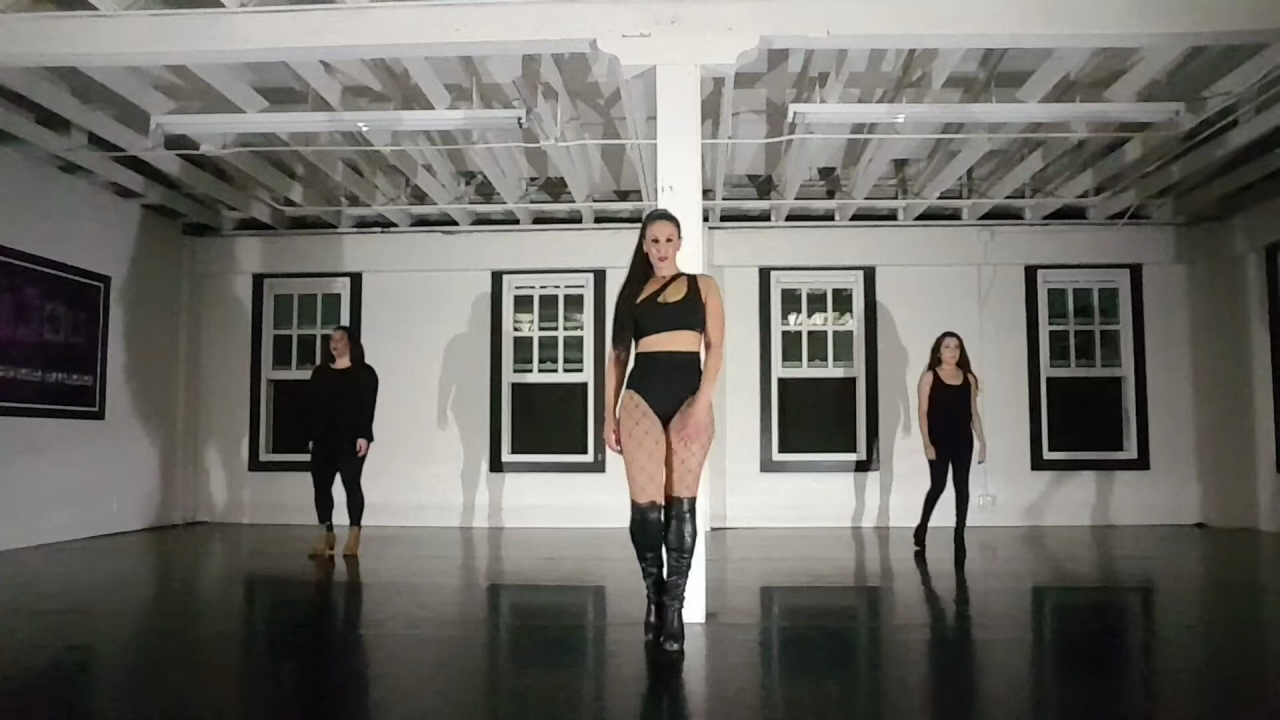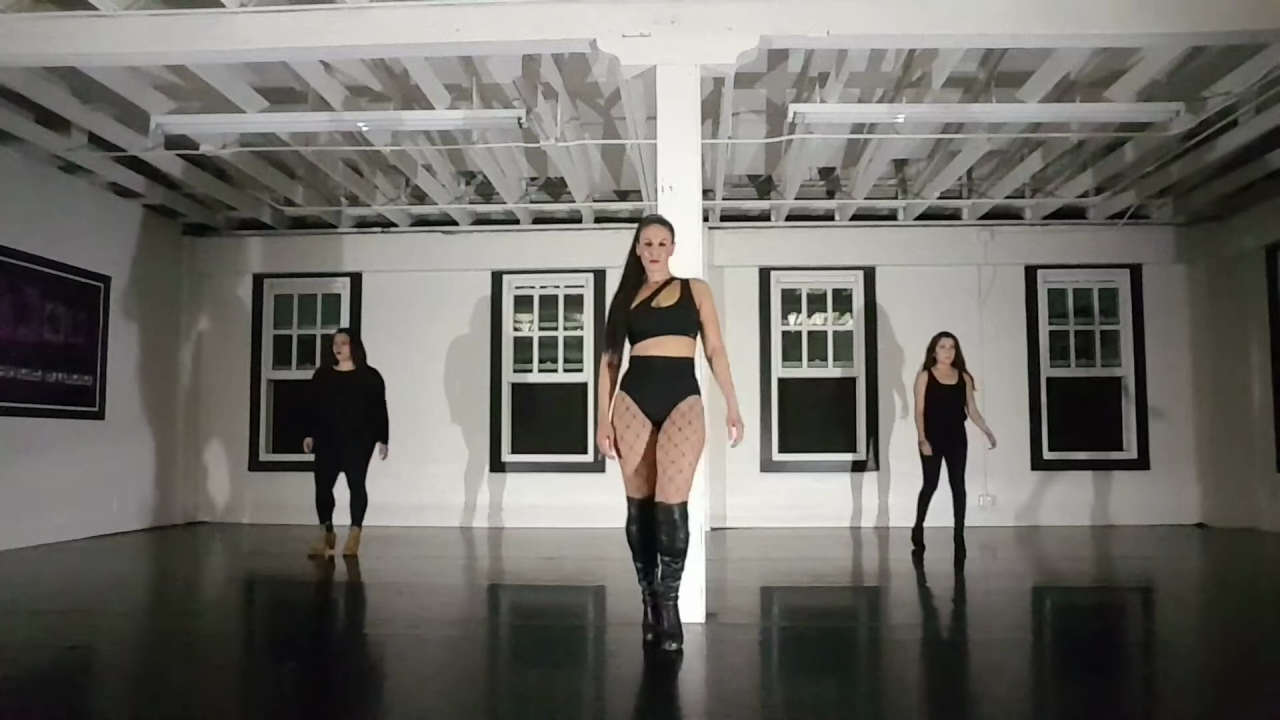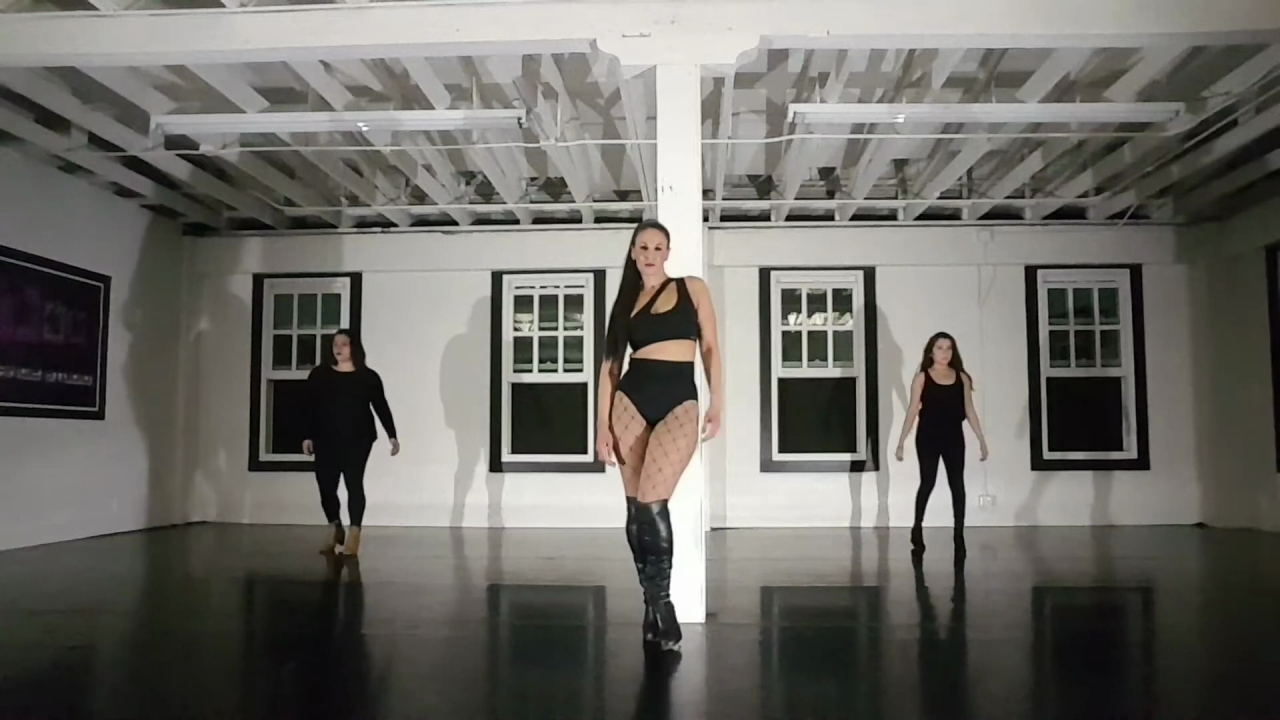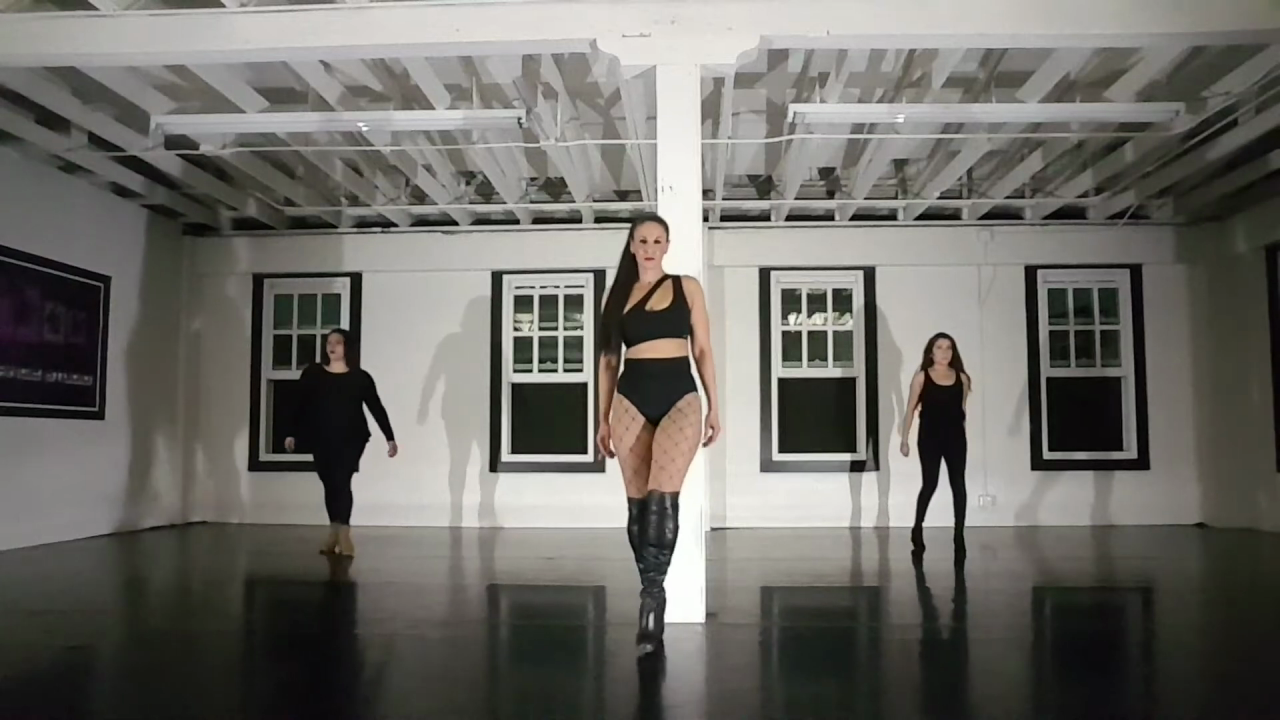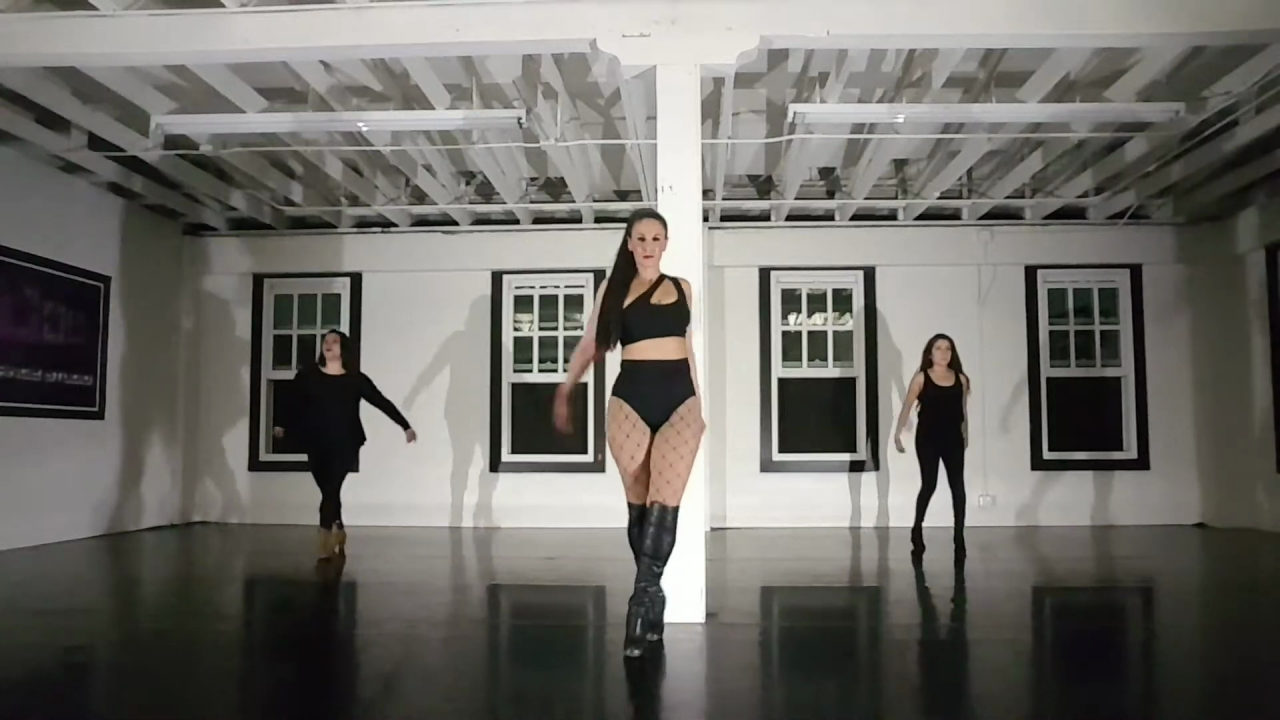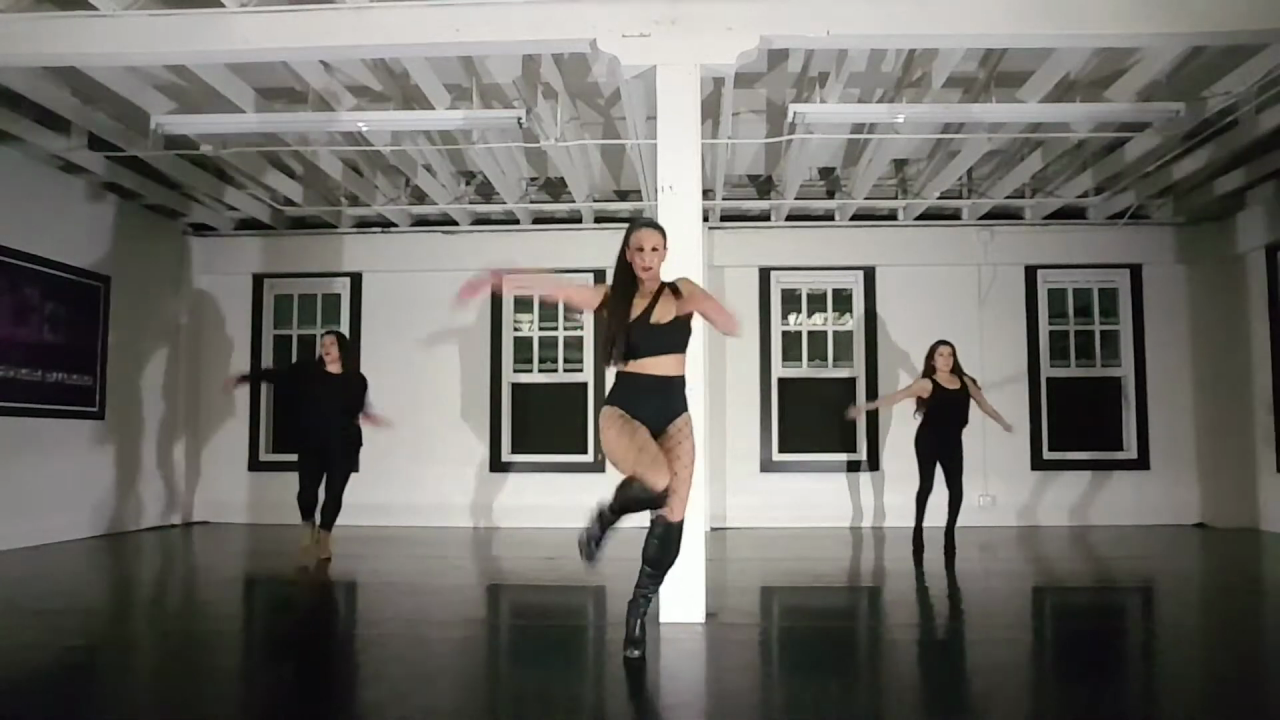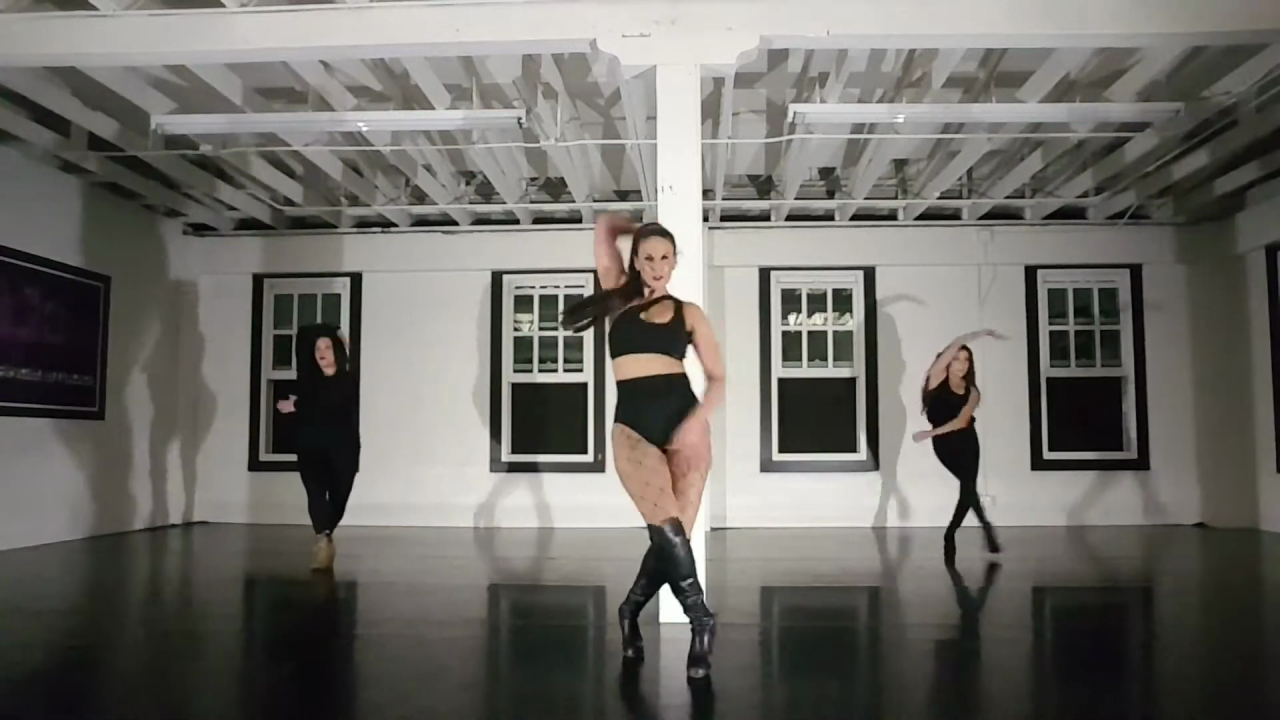
dt=0.3s
person 1, frame 1
left shoulder: (702, 285)
right shoulder: (631, 290)
left elbow: (715, 346)
right elbow: (617, 355)
left wrist: (703, 398)
right wrist: (610, 414)
left hip: (689, 393)
right hip: (641, 395)
left knee: (681, 503)
right knee: (645, 503)
left ankle: (674, 607)
right ankle: (654, 595)
person 1, frame 2
left shoulder: (695, 289)
right shoulder: (626, 295)
left elbow: (715, 350)
right elbow: (610, 359)
left wrist: (732, 406)
right wrist: (603, 418)
left hip: (682, 399)
right hip: (634, 399)
left knee: (672, 504)
right knee: (639, 504)
left ankle: (670, 604)
right ankle: (651, 600)
person 1, frame 3
left shoulder: (692, 288)
right shoulder: (625, 301)
left elbow: (710, 347)
right elbow: (611, 365)
left wrist: (716, 402)
right wrist: (603, 425)
left hip: (679, 401)
right hip: (632, 401)
left knee: (653, 501)
right knee: (636, 506)
left ankle: (662, 603)
right ankle: (651, 603)
person 1, frame 4
left shoulder: (687, 287)
right shoulder: (618, 293)
left elbow: (702, 349)
right elbow: (609, 359)
left wrist: (715, 406)
right wrist: (603, 419)
left hip: (679, 396)
right hip: (631, 399)
left knee: (663, 495)
right knee: (639, 503)
left ankle: (651, 600)
right ankle: (653, 595)
person 1, frame 5
left shoulder: (681, 287)
right shoulder: (613, 289)
right elbow: (590, 345)
left wrist: (698, 406)
right wrist: (563, 394)
left hip: (680, 401)
right hip: (630, 400)
left knee: (666, 504)
right knee: (640, 506)
left ankle: (640, 603)
right ankle: (652, 593)
person 1, frame 6
left shoulder: (682, 290)
right shoulder: (610, 297)
left elbow: (726, 323)
right elbow: (556, 290)
left wrist: (704, 305)
right wrist: (501, 279)
left hip: (673, 414)
right hip: (624, 410)
left knee: (671, 520)
right knee: (657, 482)
left ankle: (638, 610)
right ankle: (606, 516)
person 1, frame 7
left shoulder: (688, 312)
right shoulder: (618, 292)
left elbow: (716, 375)
right elbow: (603, 228)
left wrist: (698, 420)
right wrist: (637, 230)
left hip: (682, 421)
right hip: (632, 424)
left knee: (674, 532)
right knee: (665, 525)
left ankle: (630, 610)
right ankle: (700, 622)
person 2, frame 1
left shoulder: (364, 373)
right shoulder: (320, 372)
left elbow: (368, 406)
right elbow: (313, 407)
left wrist: (364, 435)
right wrist: (312, 437)
left hip: (351, 439)
right hip: (323, 438)
left knee: (351, 484)
right knee: (320, 485)
left ankle: (354, 535)
right ankle: (327, 535)
person 2, frame 2
left shoulder: (369, 376)
right shoulder: (322, 374)
left elbow: (380, 410)
right elbow: (315, 406)
left wrist: (382, 440)
right wrist: (310, 434)
left hip: (359, 440)
right hip: (327, 439)
left knee: (356, 484)
right knee: (322, 486)
left ankle: (354, 535)
right ankle: (327, 535)
person 2, frame 3
left shoulder: (368, 377)
right shoulder: (320, 374)
left elbow: (381, 407)
right elbow: (312, 407)
left wrist: (392, 436)
right wrist: (309, 436)
left hip: (357, 439)
right hip: (326, 439)
left knee: (354, 484)
right knee: (325, 486)
left ankle: (354, 534)
right ankle: (334, 530)
person 2, frame 4
left shoulder: (360, 378)
right shoulder: (312, 374)
left elbow: (376, 408)
right elbow: (301, 406)
left wrist: (390, 437)
right wrist: (293, 434)
left hip: (350, 440)
right hip: (321, 440)
left knee: (341, 482)
right knee: (330, 485)
left ankle: (344, 533)
right ankle: (335, 532)
person 2, frame 5
left shoulder: (356, 380)
right shoulder: (307, 374)
left elbow: (382, 402)
right elbow: (294, 401)
left wrist: (406, 426)
right wrist: (283, 424)
left hip: (345, 444)
right hip: (316, 443)
left knee: (332, 488)
right knee: (327, 489)
left ankle: (325, 535)
right ankle: (337, 531)
person 2, frame 6
left shoulder: (355, 379)
right shoulder: (304, 371)
left elbow: (358, 405)
right elbow: (274, 375)
left wrist: (364, 415)
right wrist: (244, 377)
left hip: (344, 445)
right hip: (312, 443)
left knee: (334, 492)
right knee: (307, 489)
left ankle: (324, 536)
right ankle: (309, 528)
person 2, frame 7
left shoulder: (346, 380)
right shoulder: (310, 373)
left elbow: (333, 405)
right elbow: (303, 334)
left wrist: (296, 405)
right wrist: (333, 332)
left hip: (342, 449)
right hip: (310, 447)
left knee: (338, 499)
right knee: (316, 494)
left ankle: (324, 539)
right ankle: (324, 541)
person 3, frame 1
left shoulder: (969, 378)
right shoulder: (929, 377)
left elbow: (974, 413)
right elbow: (923, 412)
left wrist: (982, 442)
right wrist: (926, 442)
left hip: (963, 438)
right hip: (939, 438)
left knee: (962, 486)
right knee: (939, 485)
left ankle: (959, 536)
right ankle: (922, 526)
person 3, frame 2
left shoulder: (964, 378)
right shoulder: (925, 377)
left elbow: (972, 410)
right elbow: (919, 410)
left wrist: (987, 432)
right wrist: (922, 438)
left hip: (956, 437)
right hip: (933, 437)
left knee: (958, 485)
right knee: (930, 484)
left ankle: (959, 536)
right ankle: (918, 529)
person 3, frame 3
left shoulder: (962, 378)
right shoulder: (922, 378)
left elbow: (969, 411)
right elbow: (913, 410)
left wrist: (981, 440)
right wrist: (901, 441)
left hip: (954, 437)
right hip: (928, 437)
left knee: (957, 485)
right knee: (927, 484)
left ankle: (959, 536)
right ankle: (917, 529)
person 3, frame 4
left shoulder: (962, 378)
right shoulder: (922, 377)
left elbow: (962, 409)
right elbow: (911, 408)
left wrist: (964, 437)
right wrist: (904, 438)
left hip: (955, 437)
right hip: (930, 437)
left knee: (958, 485)
right knee: (930, 484)
left ankle: (959, 536)
right ankle: (917, 530)
person 3, frame 5
left shoulder: (960, 379)
right shoulder: (921, 378)
right elbow: (907, 406)
left wrist: (965, 433)
right wrist: (897, 433)
left hip: (953, 437)
right hip: (928, 437)
left knee: (957, 486)
right knee: (929, 485)
left ankle: (959, 537)
right ankle: (917, 531)
person 3, frame 6
left shoulder: (965, 382)
right shoulder: (927, 383)
left elbow: (982, 403)
right elbow: (896, 397)
left wrist: (1002, 422)
right wrist: (866, 407)
left hip: (952, 441)
right hip: (928, 439)
left knee: (956, 488)
right knee: (926, 485)
left ankle: (949, 533)
right ankle: (918, 530)
person 3, frame 7
left shoulder: (971, 391)
right shoulder: (937, 377)
left elbow: (962, 420)
right elbow: (954, 346)
left wrist: (931, 432)
right wrist: (984, 333)
left hip: (967, 442)
right hip: (943, 442)
left knee: (967, 488)
right knee: (968, 483)
left ankle: (950, 534)
right ankle: (986, 529)
